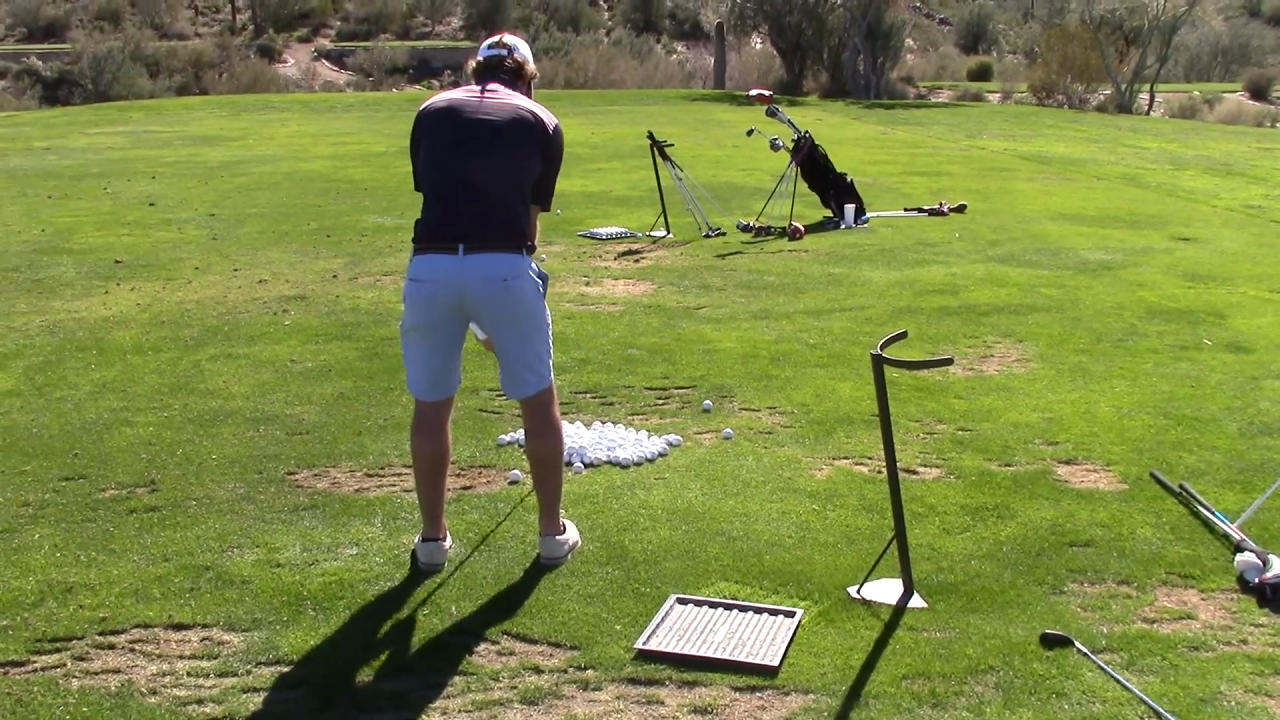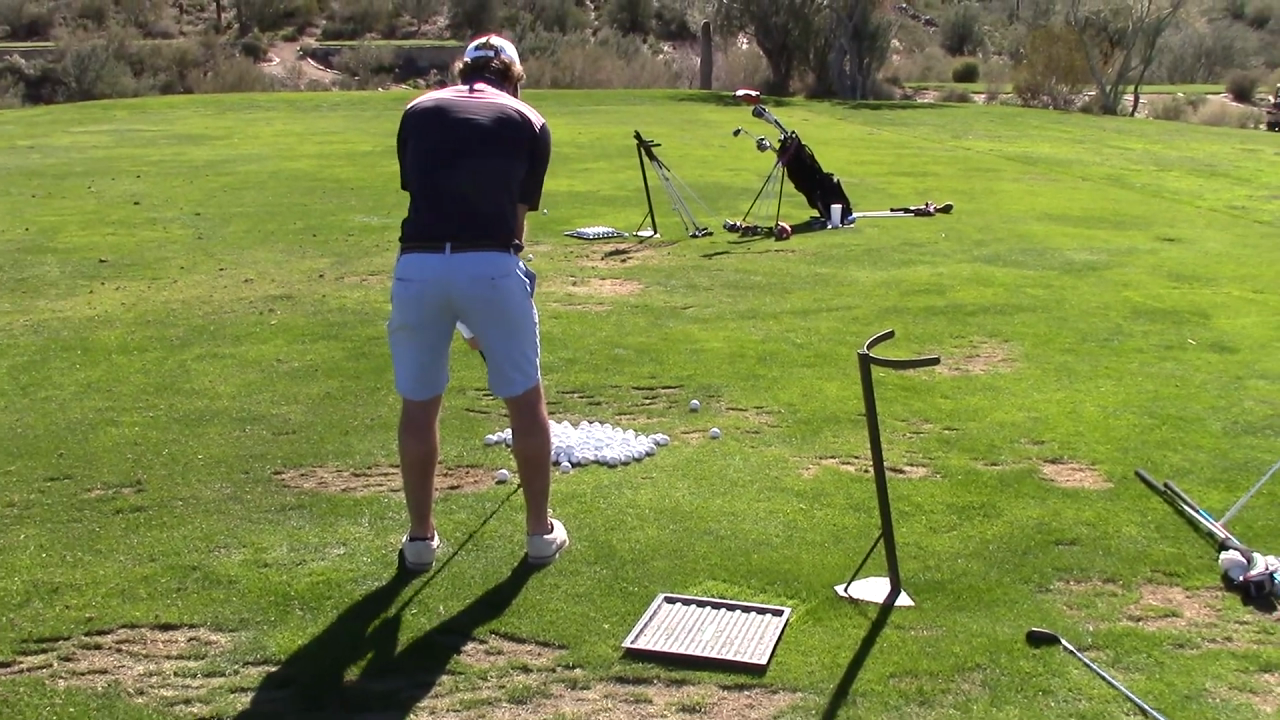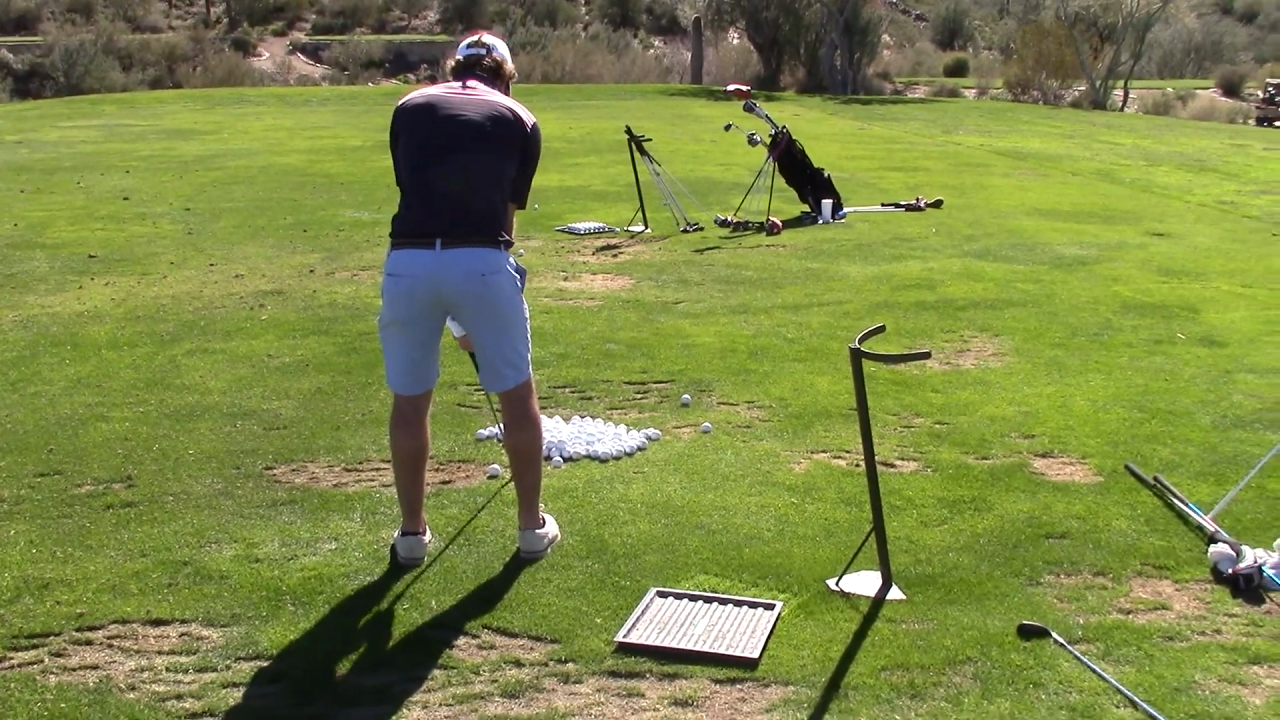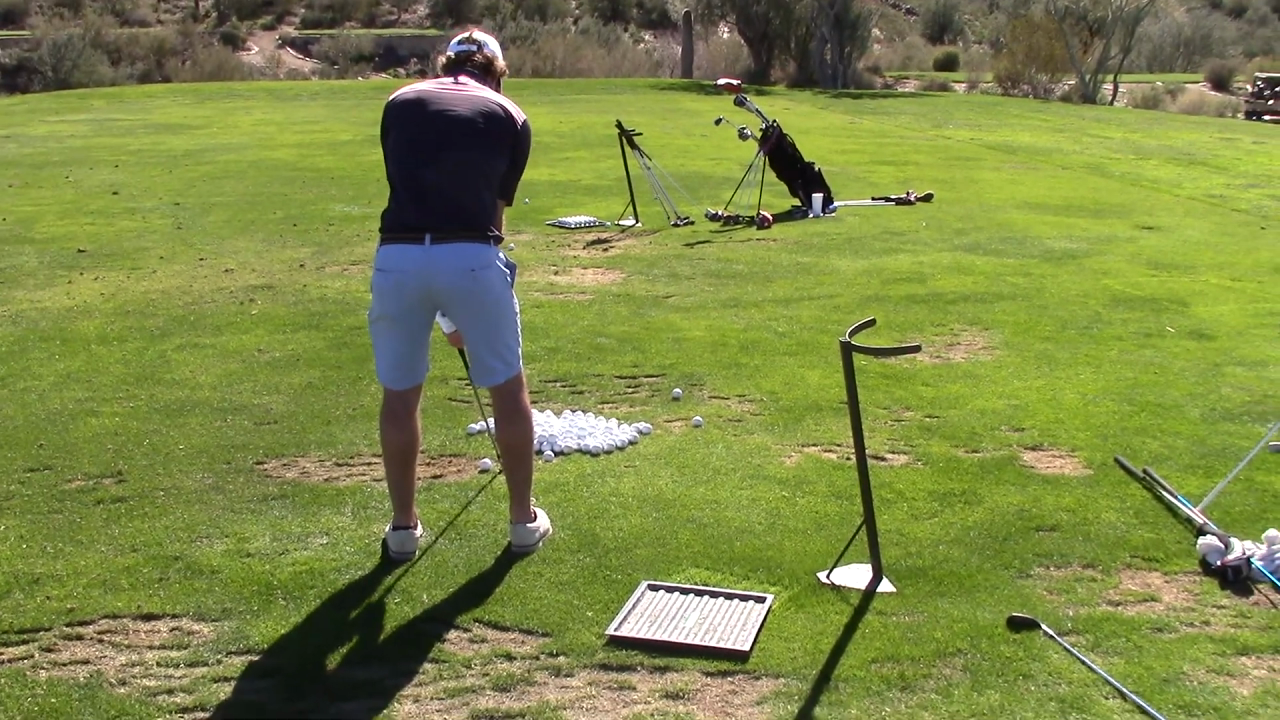
dt=0.2s
person 1, frame 1
left shoulder: (432, 111)
right shoulder: (543, 123)
left hip: (431, 266)
right hip: (504, 267)
left knee: (431, 406)
right knee: (538, 400)
left ankle: (432, 537)
right ankle: (552, 530)
person 1, frame 2
left shoulder: (418, 110)
right shoulder: (529, 122)
right wrist: (492, 272)
left hip: (419, 265)
right hip: (491, 266)
left knee: (418, 405)
right knee: (525, 400)
left ankle: (420, 537)
right ankle: (539, 530)
person 1, frame 3
left shoulder: (409, 107)
right shoulder: (520, 119)
left hip: (409, 261)
right hip: (481, 262)
left knee: (409, 400)
right knee: (517, 394)
left ankle: (412, 531)
right ankle: (531, 524)
person 1, frame 4
left shoulder: (400, 102)
right shoulder: (510, 116)
right wrist: (465, 315)
left hip: (398, 257)
right hip: (471, 258)
left knee: (399, 394)
right knee: (508, 388)
left ankle: (403, 525)
right ankle: (523, 518)
